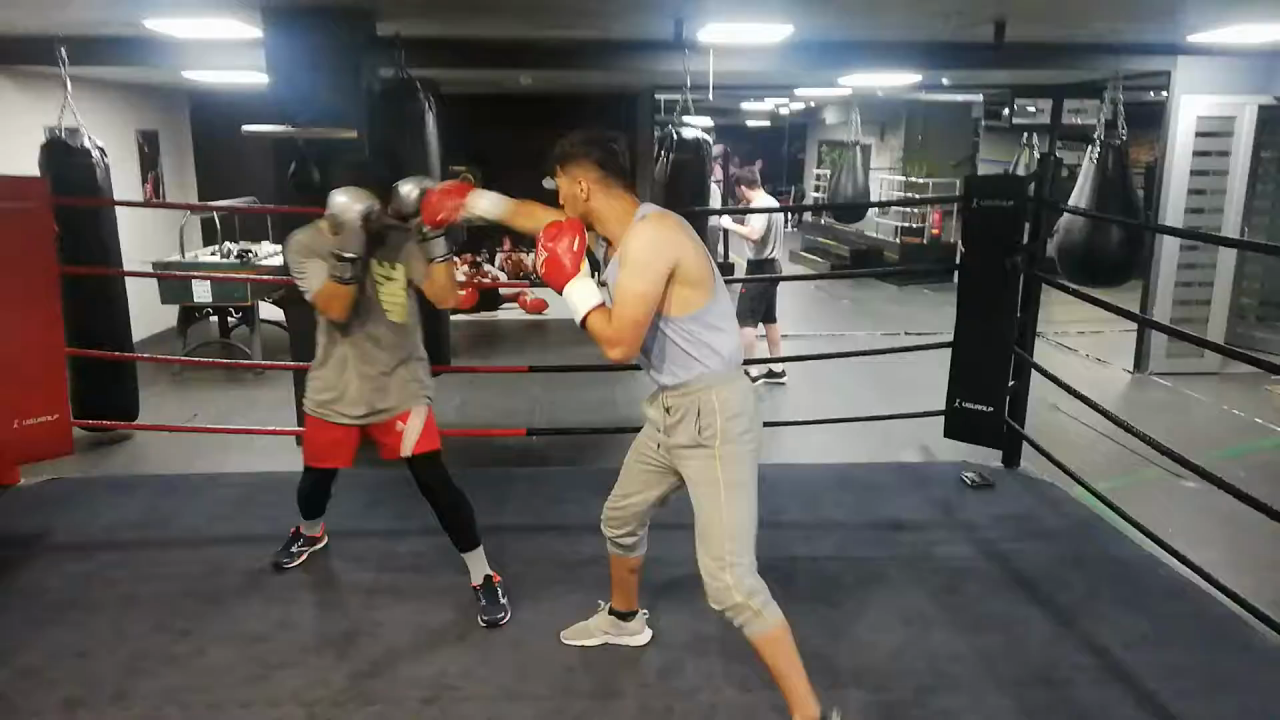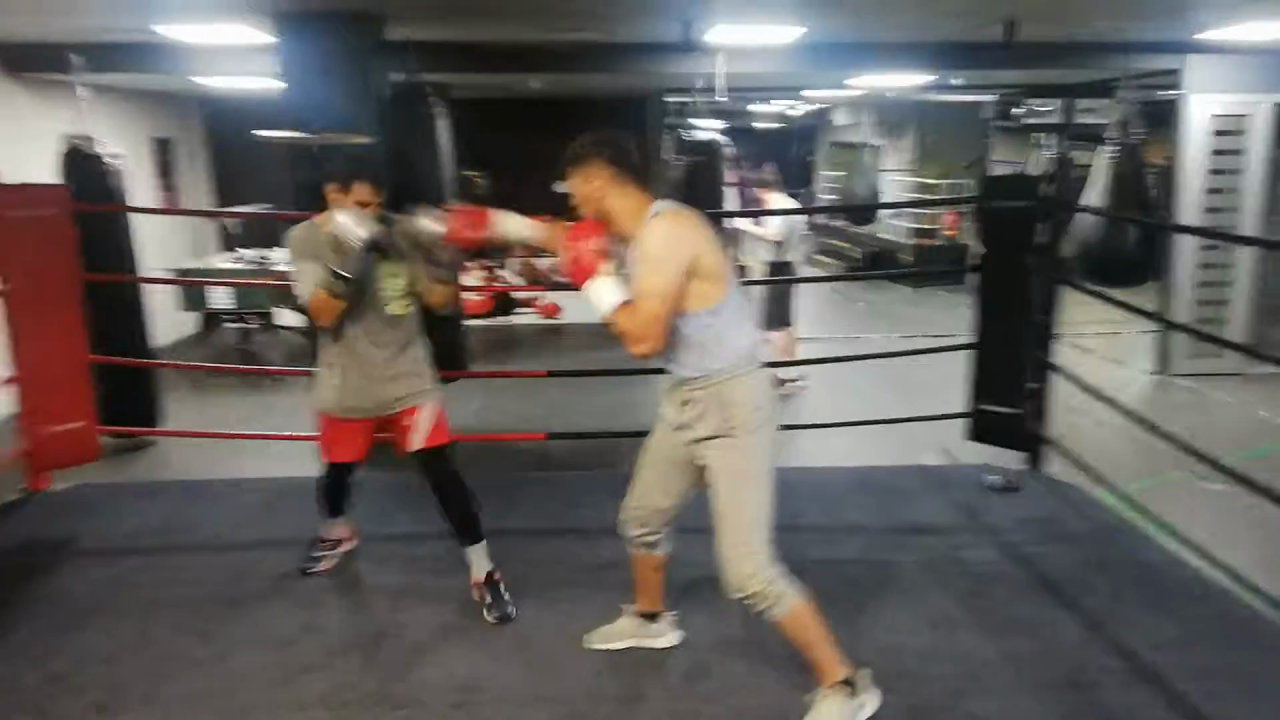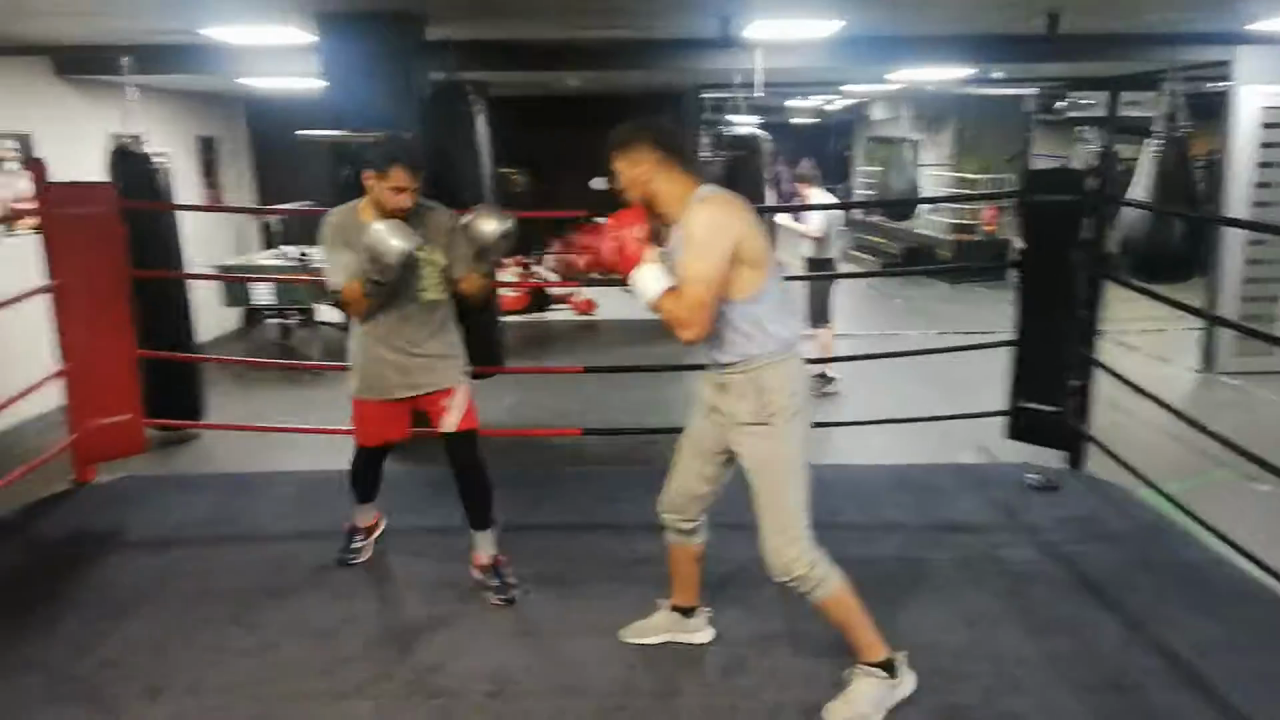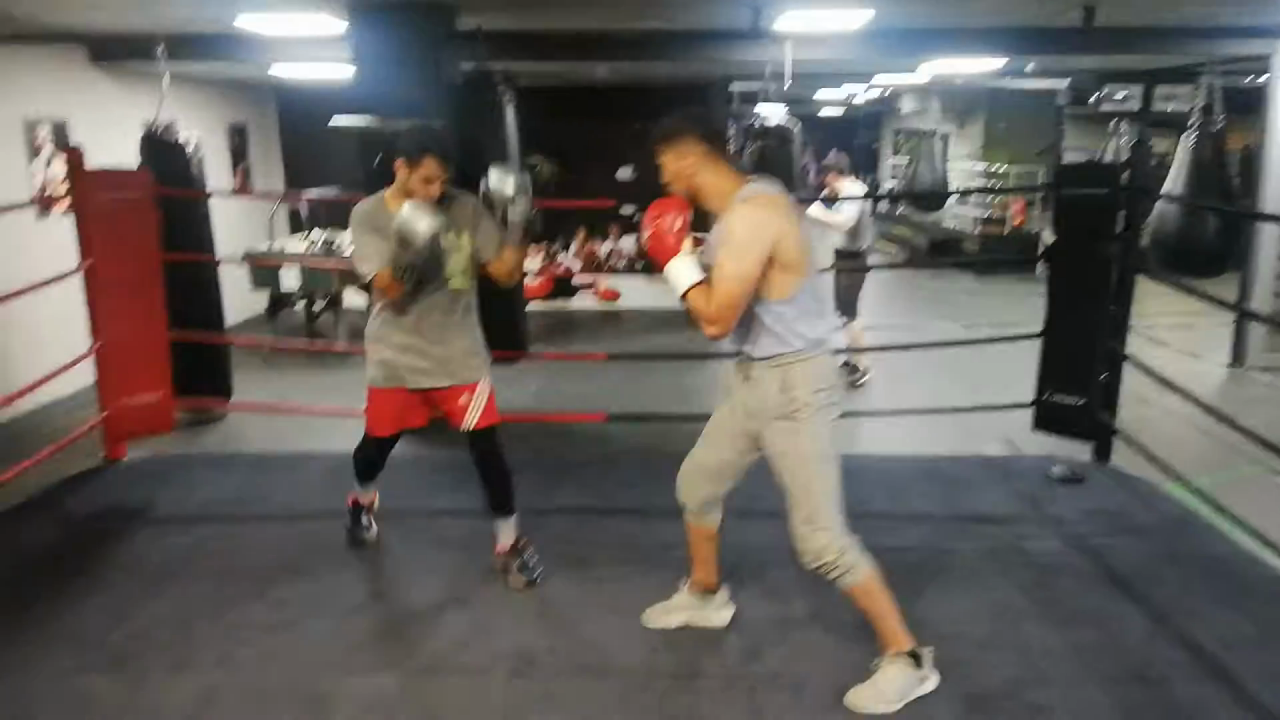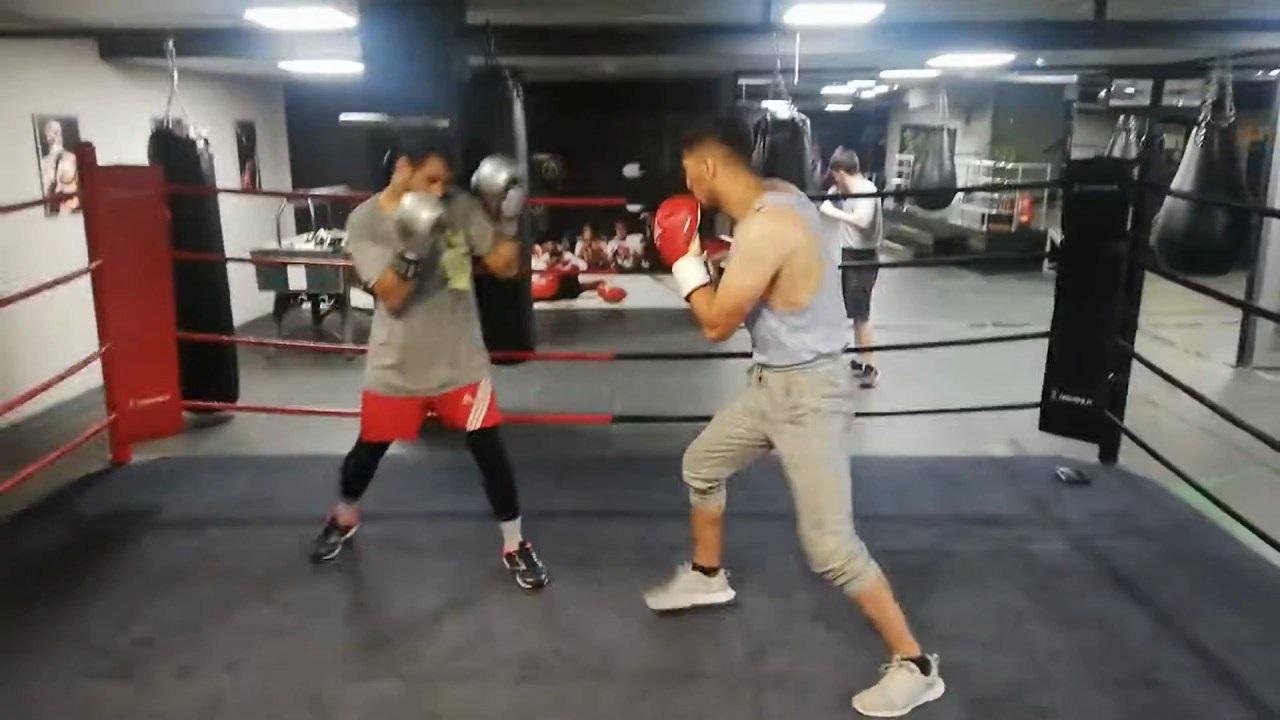
dt=0.1s
person 1, frame 1
left shoulder: (651, 237)
right shoulder: (623, 223)
left elbow: (620, 344)
right elbow: (541, 220)
left wrist: (571, 279)
right wrist: (469, 199)
left hip: (714, 411)
right hip: (672, 407)
left knee: (730, 582)
right knee: (620, 517)
right ankle: (624, 617)
person 1, frame 2
left shoulder: (667, 231)
right shoulder: (640, 221)
left elbow: (645, 339)
right elbow: (571, 236)
left wrist: (594, 277)
right wrist: (501, 225)
left hip: (732, 402)
right hip: (689, 402)
left knee: (749, 572)
right knee: (641, 516)
right ankle: (651, 618)
person 1, frame 3
left shoulder: (708, 219)
right shoulder: (698, 208)
left elbow: (690, 325)
left wrist: (639, 266)
right wrist: (619, 249)
left hip: (766, 390)
right hip: (722, 387)
left knee: (789, 555)
right knee: (679, 506)
left ankle: (884, 667)
right ankle: (685, 612)
person 1, frame 4
left shoulder: (751, 217)
right shoulder: (749, 197)
left elbow: (716, 321)
left wrist: (673, 255)
right wrist: (676, 248)
left hip: (796, 384)
right hip: (755, 376)
left knee: (821, 541)
right knee: (696, 483)
left ankle: (908, 658)
right ankle: (705, 595)
person 1, frame 5
left shoulder: (765, 230)
right shoulder: (778, 199)
left elbow: (717, 325)
left wrist: (684, 257)
right wrist: (712, 247)
left hip: (808, 393)
right hip: (774, 381)
left knee: (830, 544)
right knee: (702, 462)
left ankle: (915, 665)
right ankle: (706, 575)
person 2, frame 1
left shoulder: (402, 236)
right shoulder: (306, 243)
left elbow: (446, 298)
right elbow: (334, 311)
left wrist: (433, 236)
right wrist: (347, 249)
left hip: (399, 384)
right hip: (336, 388)
left knee: (434, 479)
right knee: (318, 473)
left ankle: (483, 577)
right ankle: (309, 531)
person 2, frame 2
left shoulder: (402, 232)
right shoulder: (304, 240)
left elbow: (441, 302)
right elbow: (324, 316)
left wrist: (438, 258)
right wrist: (346, 265)
left hip: (407, 379)
right hip: (346, 383)
left knee: (441, 471)
right knee: (338, 470)
left ankle: (484, 573)
right ankle: (337, 533)
person 2, frame 3
left shoulder: (440, 221)
right shoulder: (339, 226)
left elbow: (473, 290)
right elbow: (353, 304)
left wrist: (486, 257)
right wrist: (378, 271)
left hip: (439, 362)
right hip: (378, 369)
left knee: (465, 455)
right knee: (371, 453)
left ankle: (487, 557)
right ankle: (366, 520)
person 2, frame 4
left shoulder: (466, 208)
right shoulder: (368, 216)
left elbow: (507, 274)
right elbow: (387, 292)
right wrist: (405, 254)
left hip: (459, 356)
right hip: (396, 358)
left knee: (486, 446)
right knee: (378, 441)
left ankle: (509, 543)
right ankle: (363, 499)
person 2, frame 5
left shoulder: (461, 208)
right shoulder: (366, 221)
left elbow: (505, 267)
right elbow: (391, 297)
left wrist: (507, 218)
right wrist: (408, 248)
left hip: (461, 360)
right hip: (396, 363)
left knee: (489, 450)
right knee: (369, 449)
left ankle: (515, 545)
right ankle: (343, 519)
person 3, frame 1
left shoulder: (760, 206)
right shoulder: (773, 203)
left elbow: (754, 234)
left wrist: (729, 224)
left hip: (759, 267)
right hip: (771, 266)
left knee: (746, 319)
right knee: (769, 319)
left ankle: (748, 371)
right ankle: (776, 369)
person 3, frame 2
left shoulder: (777, 207)
right shoulder: (790, 204)
left elbow: (773, 235)
left wrist: (746, 226)
left hip: (778, 269)
right hip: (788, 267)
left knee: (773, 324)
right knee: (784, 322)
left ankle: (785, 375)
right ankle: (791, 373)
person 3, frame 3
left shoulder: (820, 204)
right shoulder: (828, 201)
left elbow: (814, 232)
left wrist: (786, 222)
left hip: (820, 266)
right hip: (822, 264)
left knee: (819, 321)
right knee: (821, 319)
left ankle: (827, 375)
right ankle: (826, 370)
person 3, frame 4
left shoulder: (852, 193)
right shoulder: (852, 190)
left elbow: (844, 223)
left wrist: (818, 214)
right wrist: (829, 195)
left hip: (851, 257)
right hip: (847, 255)
left knee: (849, 312)
right knee: (847, 311)
left ankle: (861, 366)
right ankle: (853, 360)
person 3, frame 5
left shoulder: (866, 191)
right shoulder: (854, 191)
left elbow: (861, 222)
left wrist: (833, 212)
right wrist: (834, 201)
left hip: (862, 259)
right hip: (851, 256)
left knee: (860, 314)
right knee: (854, 312)
left ankle: (870, 367)
right ankle: (860, 360)
